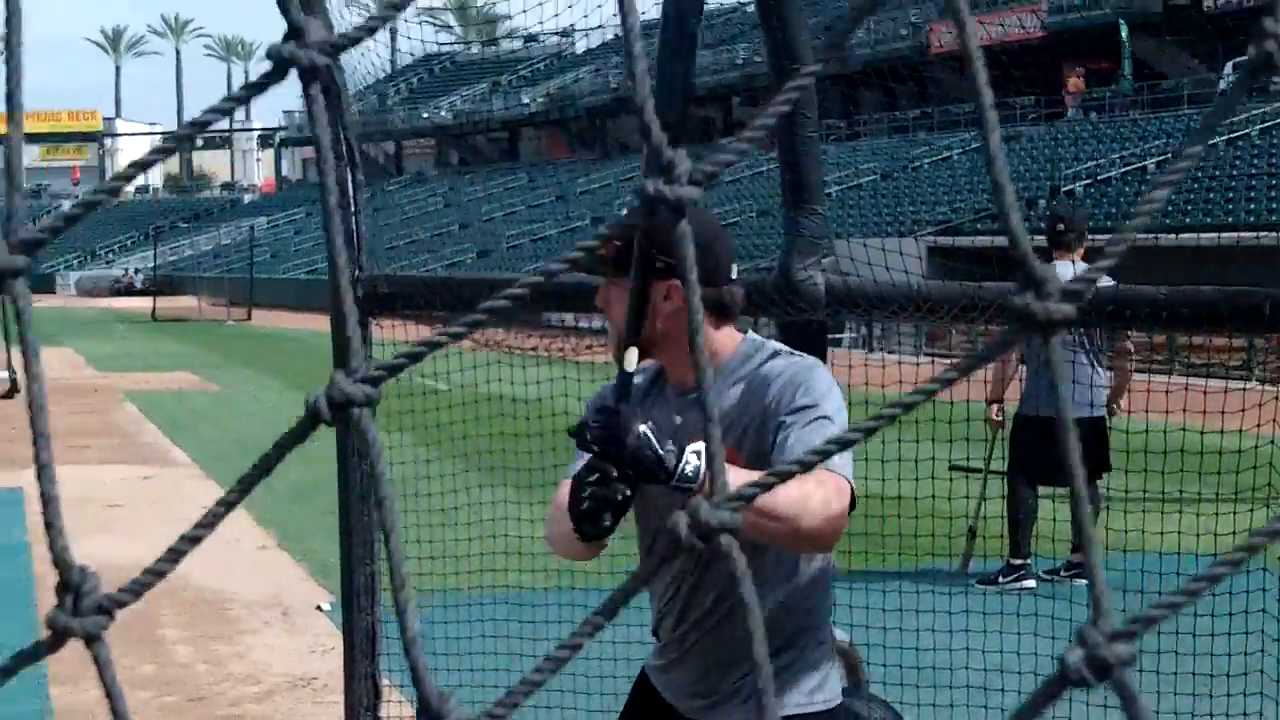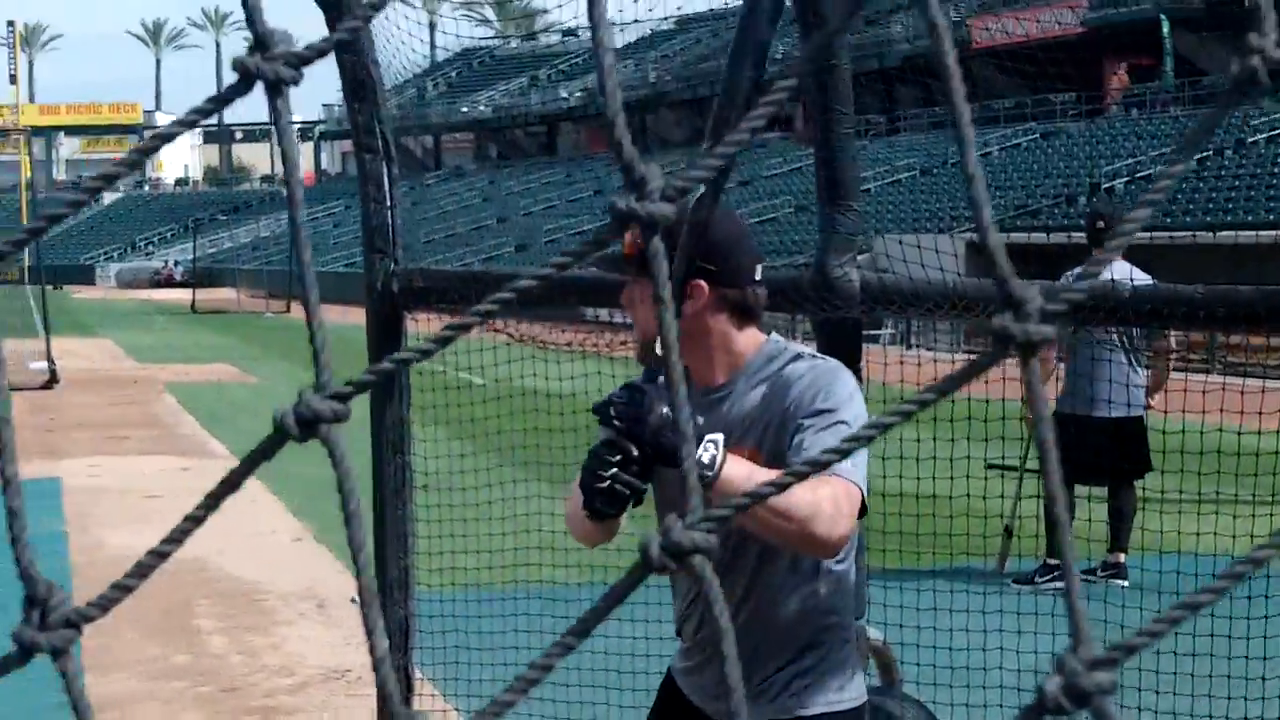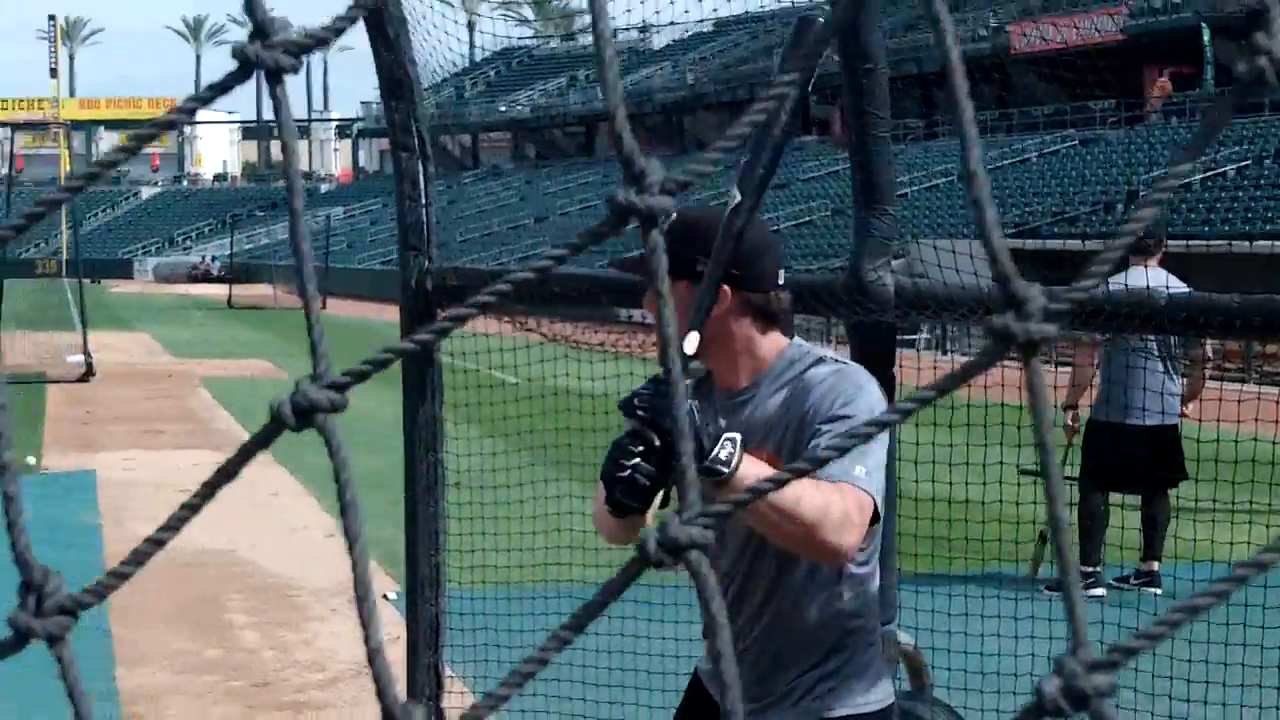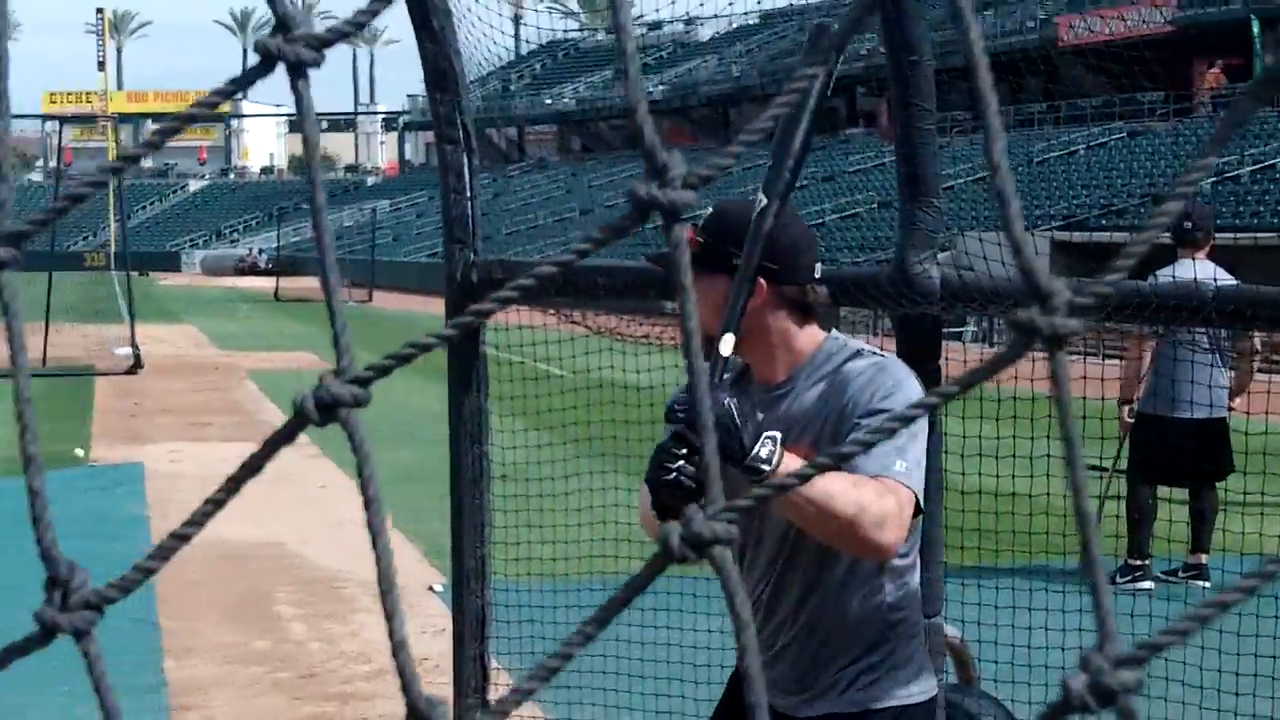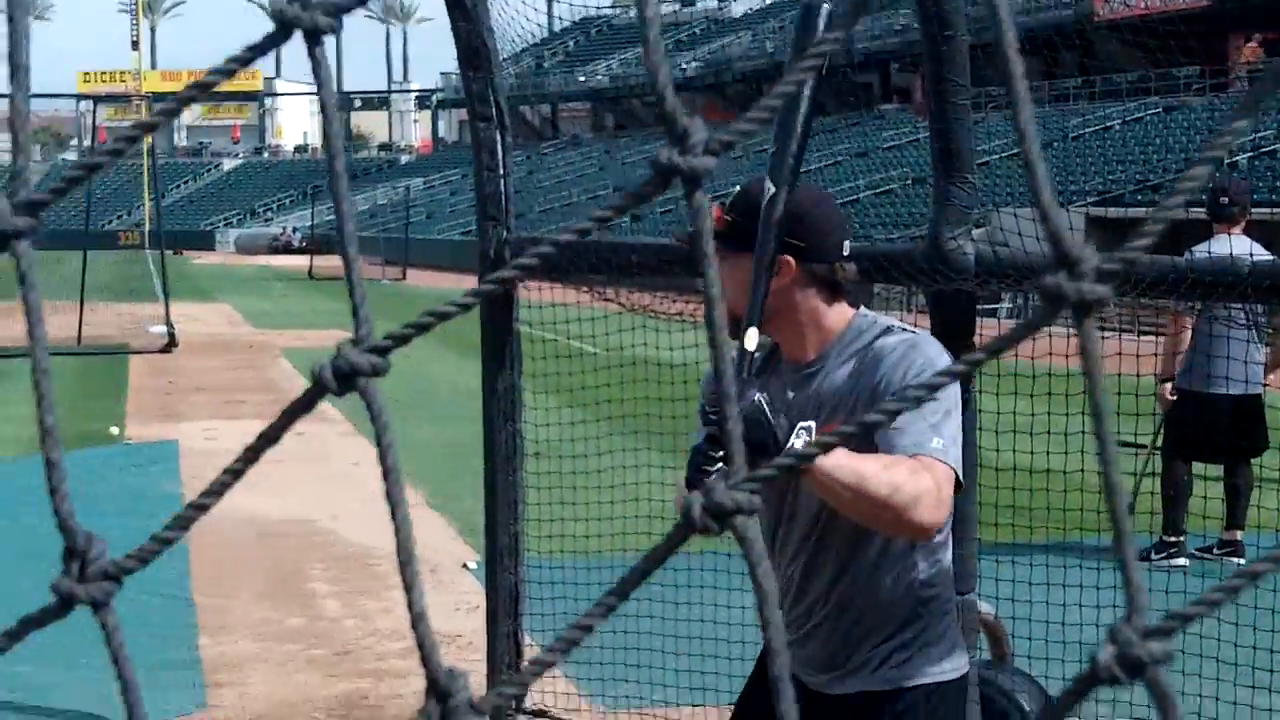
dt=0.1s
person 1, frame 1
left shoulder: (792, 384)
right shoulder: (627, 398)
left elbow: (819, 520)
right elbow: (562, 533)
left wrist: (675, 464)
right wrist: (584, 510)
person 1, frame 2
left shoulder: (817, 385)
right shoulder: (652, 397)
left elbow: (827, 525)
right elbow: (584, 527)
left wrist: (696, 453)
right wrist: (598, 499)
person 1, frame 3
left shoulder: (837, 389)
right shoulder: (679, 397)
left elbow: (838, 532)
right elbow: (611, 526)
left wrist: (713, 453)
right wrist: (622, 496)
person 1, frame 4
left shoulder: (876, 383)
right shoulder: (715, 395)
left elbow: (884, 527)
right elbow: (659, 525)
left wrist: (755, 452)
right wrist: (667, 494)
person 1, frame 5
left shoulder: (908, 361)
right shoulder: (745, 376)
left elbow: (924, 507)
left wrist: (789, 442)
right wrist: (704, 484)
right hip: (794, 668)
person 2, frame 1
right shoulder: (1106, 286)
left elbow: (1011, 348)
right elbow: (1124, 350)
left wrist: (995, 398)
right wrist: (1117, 394)
left hip: (1040, 404)
right hip: (1091, 403)
left knee: (1023, 479)
right knee: (1087, 480)
left ankle: (1019, 565)
right ankle: (1079, 561)
person 2, frame 2
left shoulder: (1071, 280)
right shoulder: (1145, 283)
left elbow: (1051, 347)
right elbow: (1162, 348)
right wrist: (1154, 390)
left hip: (1080, 404)
right hip: (1129, 404)
left knee: (1061, 478)
right knee: (1122, 480)
left ankle: (1054, 564)
right ankle: (1116, 561)
person 2, frame 3
left shoulder: (1109, 289)
right shoulder: (1182, 292)
left elbow: (1087, 355)
right elbow: (1199, 357)
left wrist: (1071, 404)
right wrist: (1189, 397)
left hip: (1115, 412)
right hip: (1164, 412)
left knee: (1093, 487)
right knee: (1156, 490)
left ankle: (1089, 572)
right ankle: (1150, 569)
person 2, frame 4
left shoulder: (1161, 281)
right shoulder: (1232, 284)
left elbow: (1142, 347)
right elbow: (1248, 350)
left wrist: (1127, 399)
right wrist: (1236, 391)
left hip: (1164, 405)
right hip: (1213, 405)
left knee: (1143, 480)
right knee: (1204, 483)
left ankle: (1138, 565)
right ankle: (1198, 563)
person 2, frame 5
left shoulder: (1196, 256)
right shoulder: (1266, 259)
left elbow: (1182, 324)
right elbow: (1275, 324)
left wrist: (1167, 375)
right wrist: (1267, 366)
left hip: (1199, 381)
right hip: (1248, 382)
left knee: (1177, 456)
right knee: (1238, 459)
left ankle: (1172, 542)
right ankle: (1232, 538)
